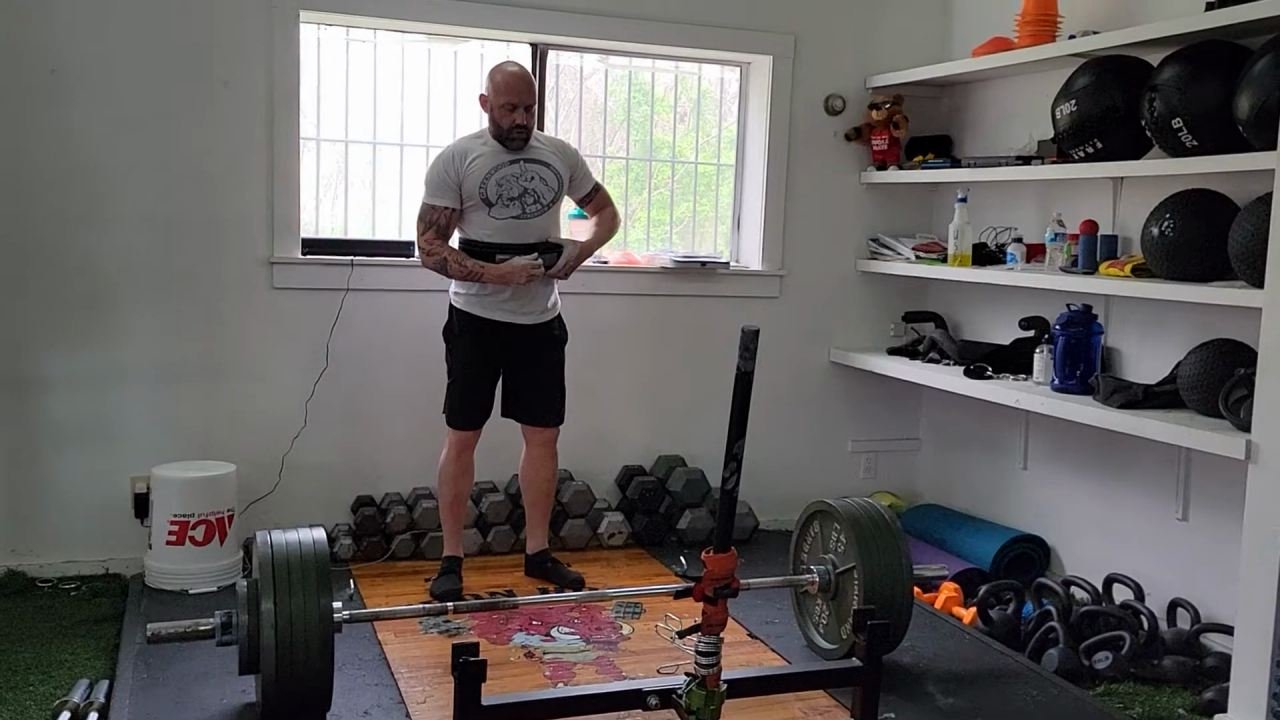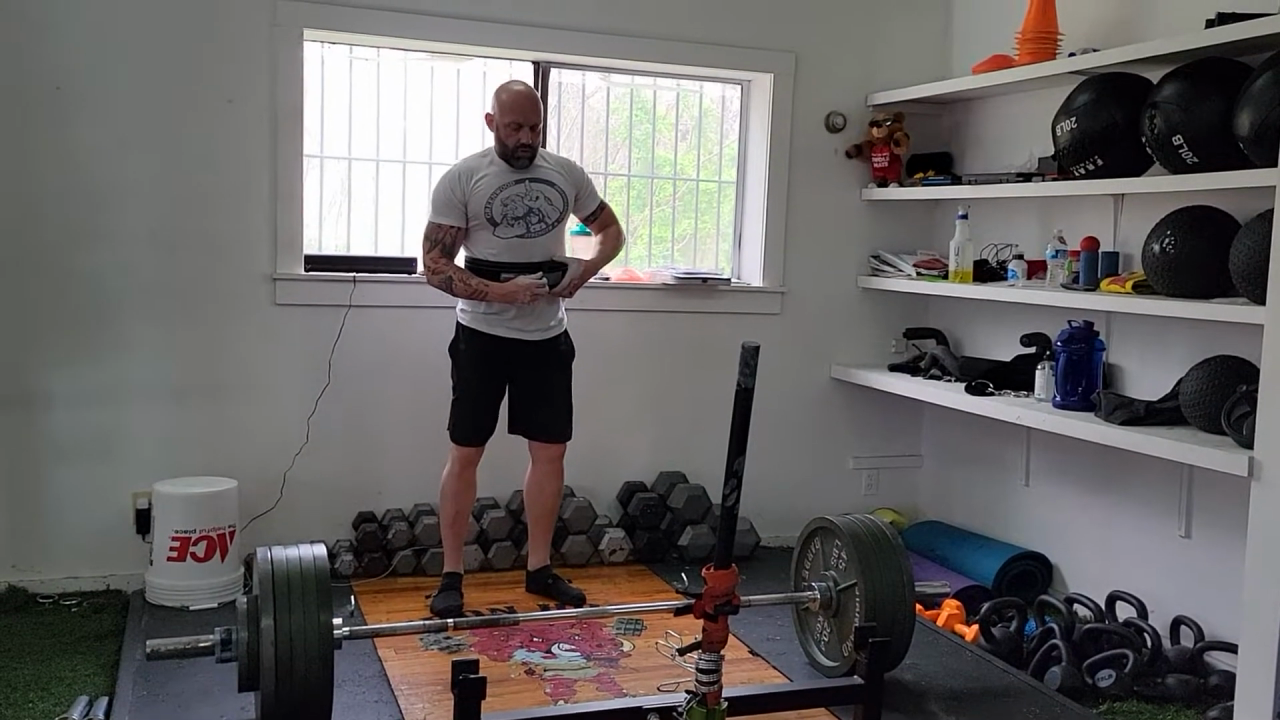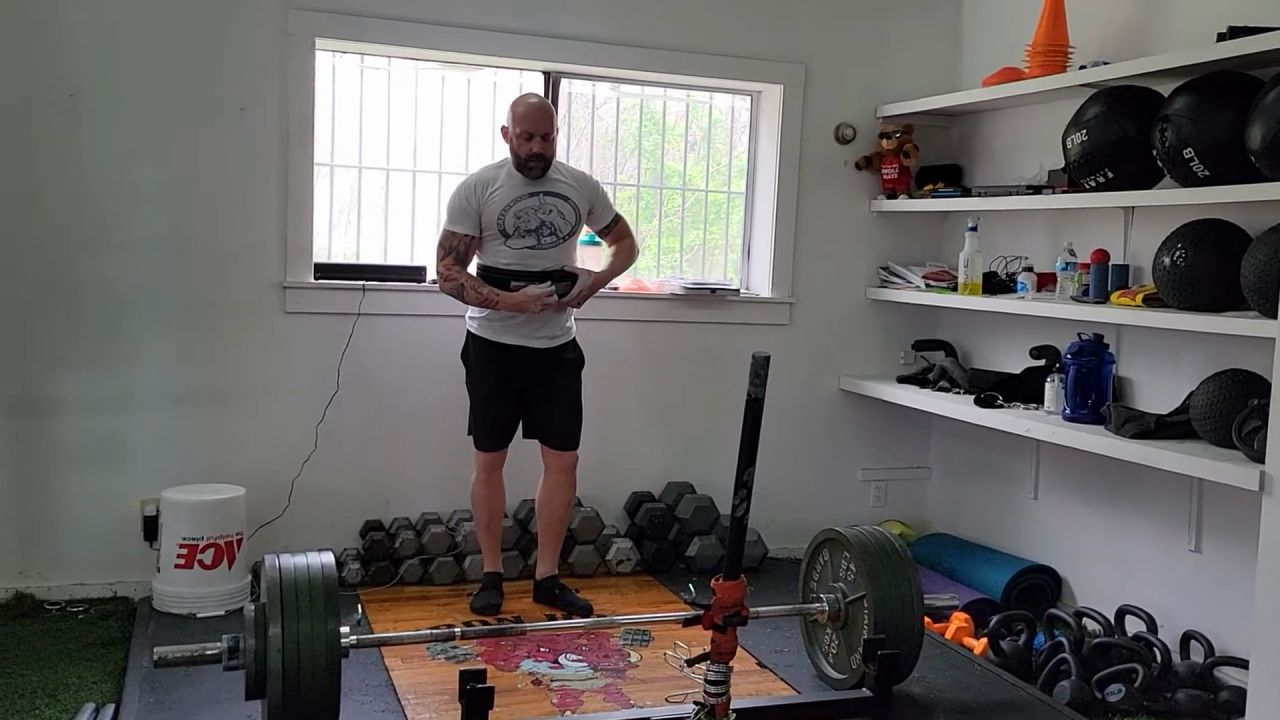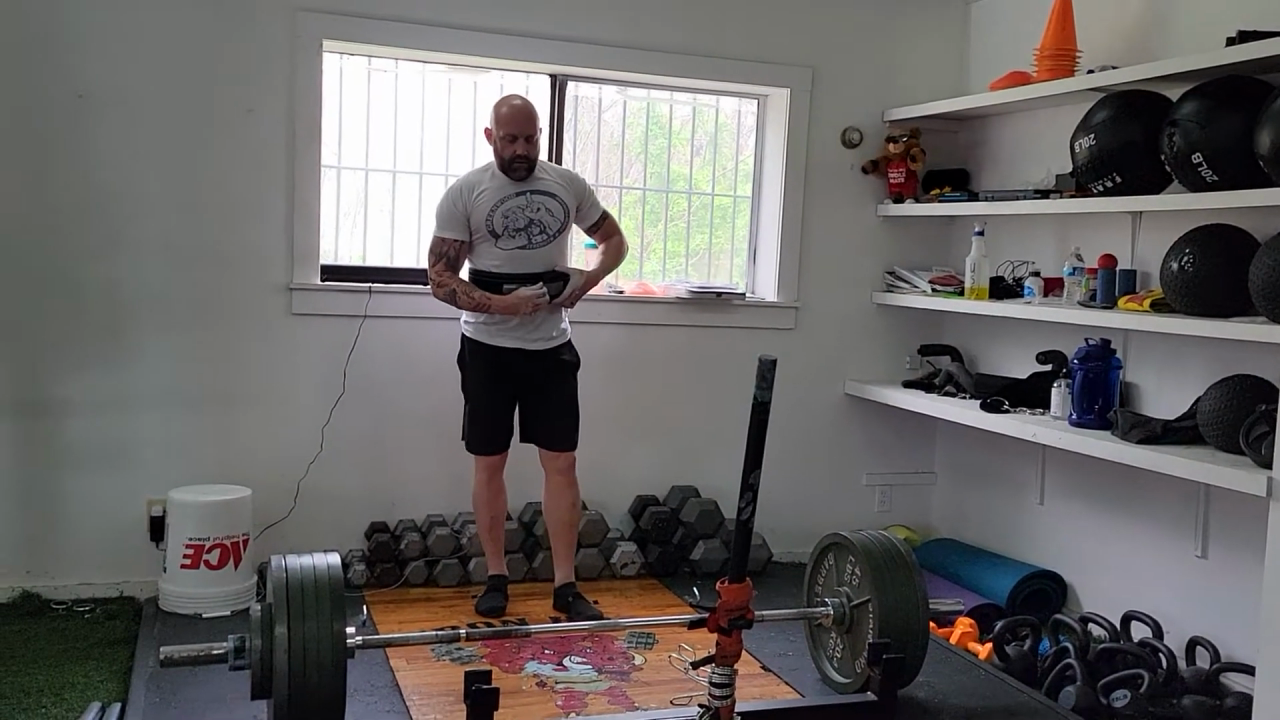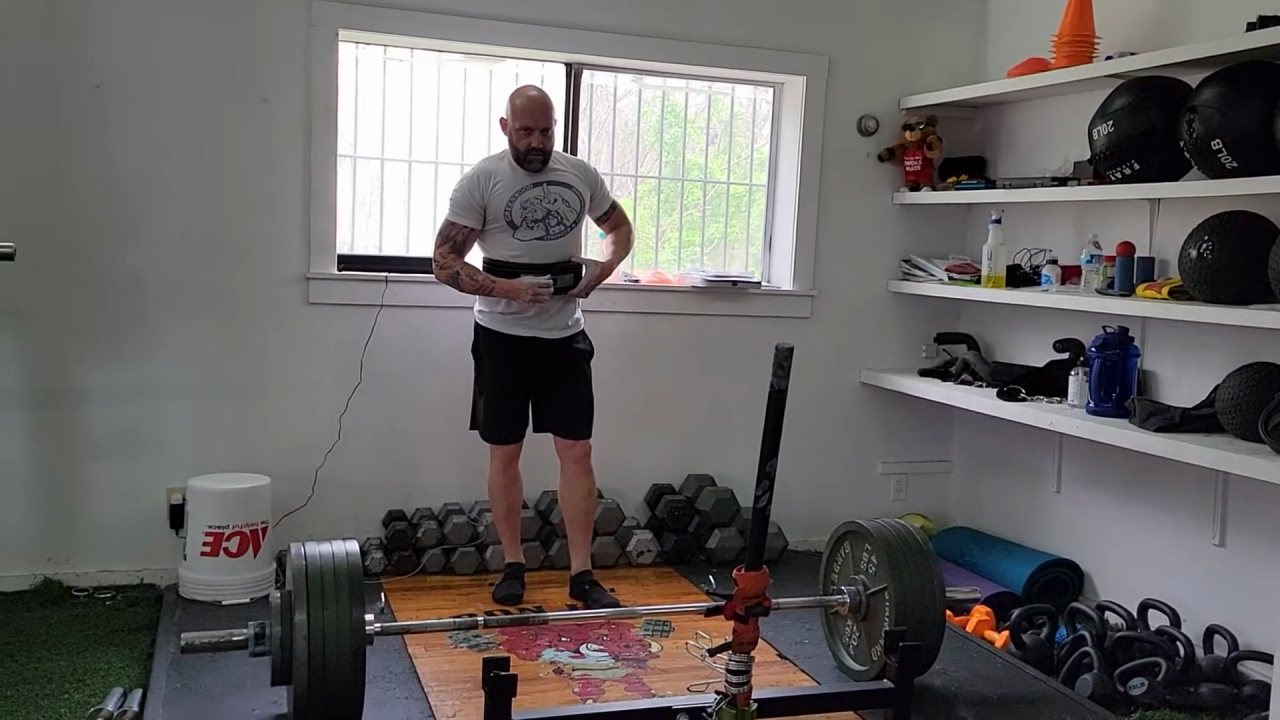
dt=0.7s
person 1, frame 1
left shoulder: (561, 155)
right shoulder: (455, 160)
left elbow: (607, 211)
right elbow: (429, 247)
left wrist: (582, 249)
right wrist: (495, 274)
left hip: (541, 320)
right hip: (477, 318)
left knee: (542, 436)
right knee: (462, 437)
left ankle: (538, 552)
right ankle: (451, 558)
person 1, frame 2
left shoulder: (567, 173)
right shoulder: (462, 179)
left elbow: (612, 229)
right elbow: (436, 265)
left wrist: (587, 268)
right wrist: (500, 293)
left hip: (548, 337)
right hip: (484, 335)
left knee: (549, 452)
right knee: (465, 453)
left ankle: (540, 568)
right ankle: (451, 575)
person 1, frame 3
left shoulder: (582, 187)
right shoulder: (477, 189)
left elbow: (626, 242)
right elbow: (448, 272)
left wrist: (596, 279)
right wrist: (509, 301)
left hip: (557, 345)
right hip: (493, 343)
left knee: (562, 462)
right knee: (489, 461)
left ankle: (547, 576)
right ankle: (492, 574)
person 1, frame 4
left shoulder: (568, 184)
right shoulder: (464, 193)
left elbow: (615, 239)
right elbow: (440, 279)
left wrist: (589, 278)
right wrist: (501, 304)
left hip: (551, 346)
right hip: (488, 347)
left knee: (561, 465)
right knee: (489, 464)
left ankle: (566, 586)
right ankle: (496, 578)
person 1, frame 5
left shoulder: (581, 174)
right shoulder: (481, 181)
left elbow: (621, 227)
right elbow: (445, 263)
left wrist: (603, 269)
right wrist: (509, 289)
left hip: (565, 335)
right hip: (502, 335)
left knee: (577, 452)
right knee: (504, 453)
left ankle: (581, 573)
right ankle: (513, 566)
